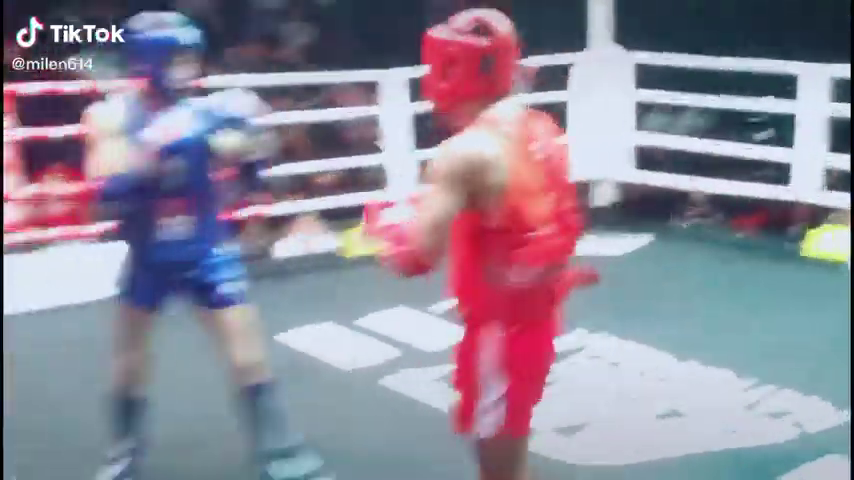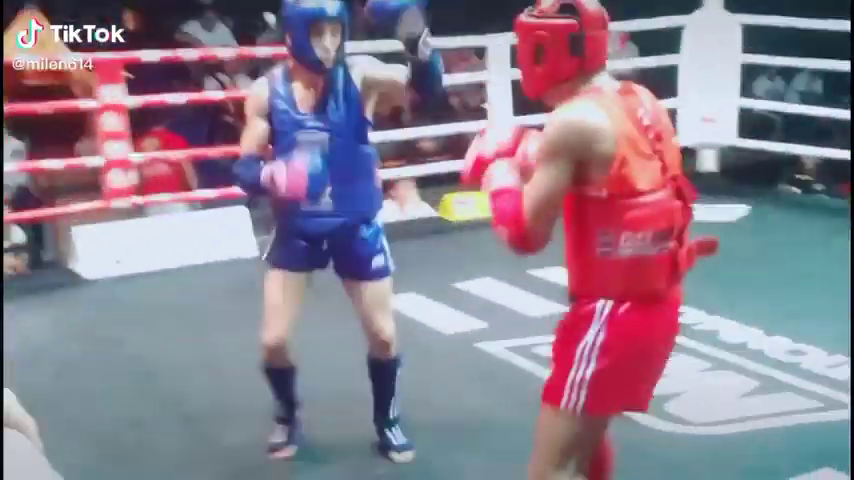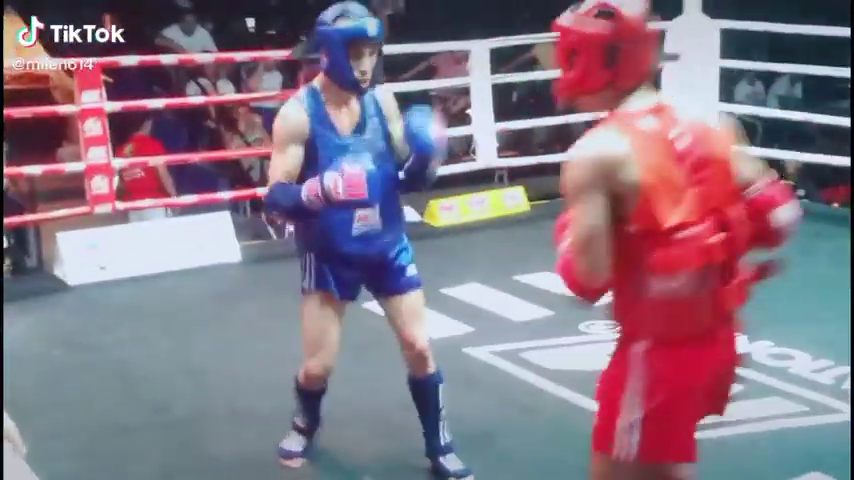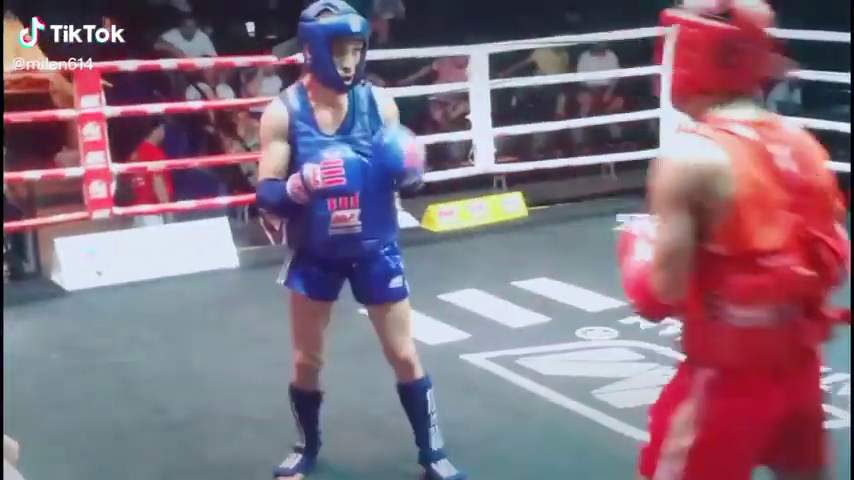
dt=0.3s
person 1, frame 1
left shoulder: (470, 151)
right shoulder: (541, 131)
left elbow: (415, 255)
left wrist: (386, 216)
left hip: (502, 332)
right hip: (536, 318)
person 1, frame 2
left shoulder: (573, 121)
right shoulder: (643, 105)
left elbow: (525, 234)
left wrist: (496, 164)
left hip: (612, 313)
right hip: (657, 302)
right knee: (584, 434)
person 1, frame 3
left shoulder: (597, 154)
right shoulder: (705, 124)
left elbow: (587, 280)
right elbow: (779, 218)
left wrist: (572, 231)
left hip: (659, 348)
right hip: (716, 334)
person 1, frame 4
left shoulder: (688, 158)
right shoulder: (803, 147)
left elbow: (660, 297)
left wrist: (637, 247)
left hip: (725, 381)
right hip: (798, 369)
person 2, frame 1
left shoulder: (206, 110)
right shoulder: (110, 116)
left elbow: (248, 171)
right elbow: (107, 193)
left wrist: (252, 143)
right wrist: (150, 148)
left hip: (206, 251)
right hip: (149, 257)
left knee: (247, 361)
right knee: (129, 366)
person 2, frame 2
left shoulder: (358, 74)
right shoulder: (266, 91)
left elbow: (428, 89)
right elbow: (245, 168)
right wrist: (272, 177)
left hip: (357, 225)
right hip: (296, 229)
left knee: (382, 334)
right knee: (273, 339)
left ankle: (386, 423)
right ankle: (287, 416)
person 2, frame 3
left shoulder: (382, 103)
right shoulder: (298, 115)
left elbow: (412, 177)
right elbow: (277, 198)
left wrist: (428, 155)
right wrist: (318, 192)
left hip: (388, 247)
right hip: (329, 255)
left knee: (418, 348)
right knee: (318, 365)
right ankle: (304, 424)
person 2, frame 4
left shoulder: (377, 102)
right shoulder: (283, 112)
left elbow: (407, 178)
right elbow: (266, 195)
left wrist: (409, 170)
right wrist: (301, 185)
left hip: (375, 250)
right hip: (312, 255)
left knee: (403, 356)
right knee: (306, 362)
